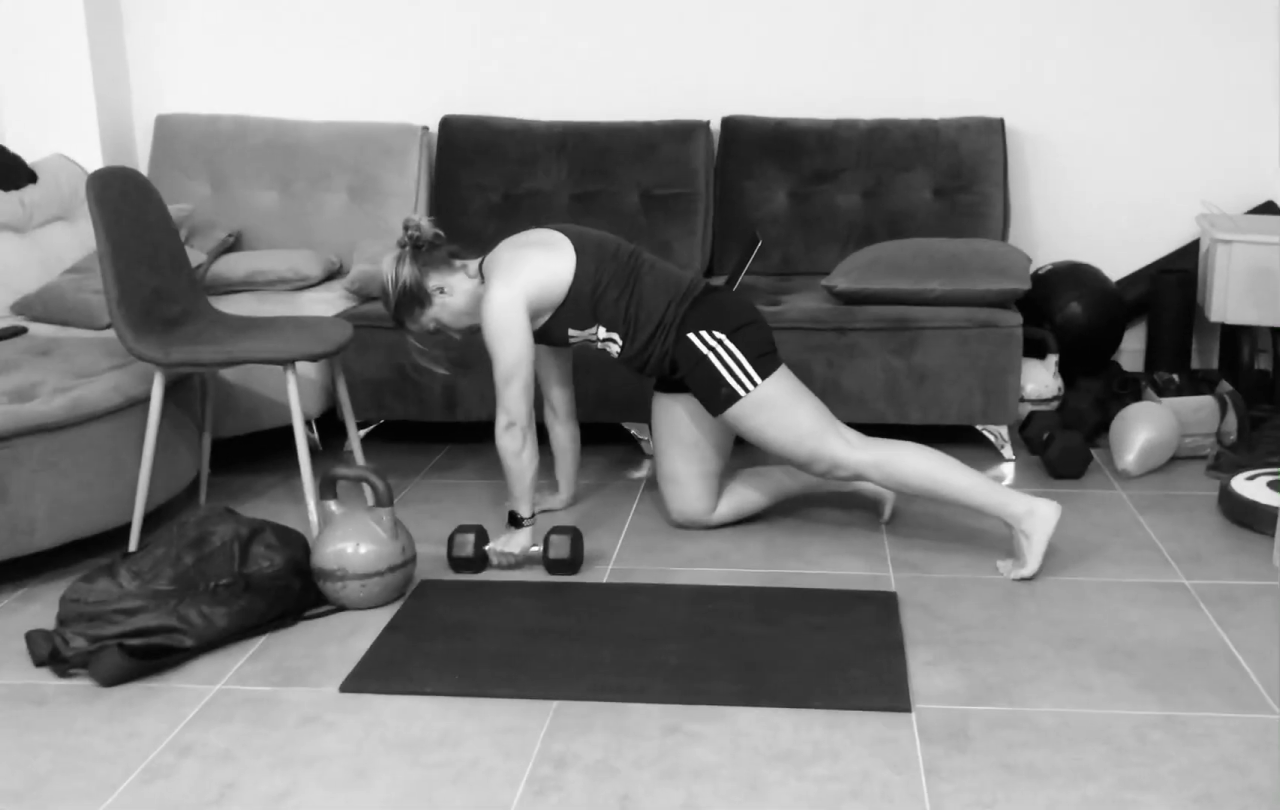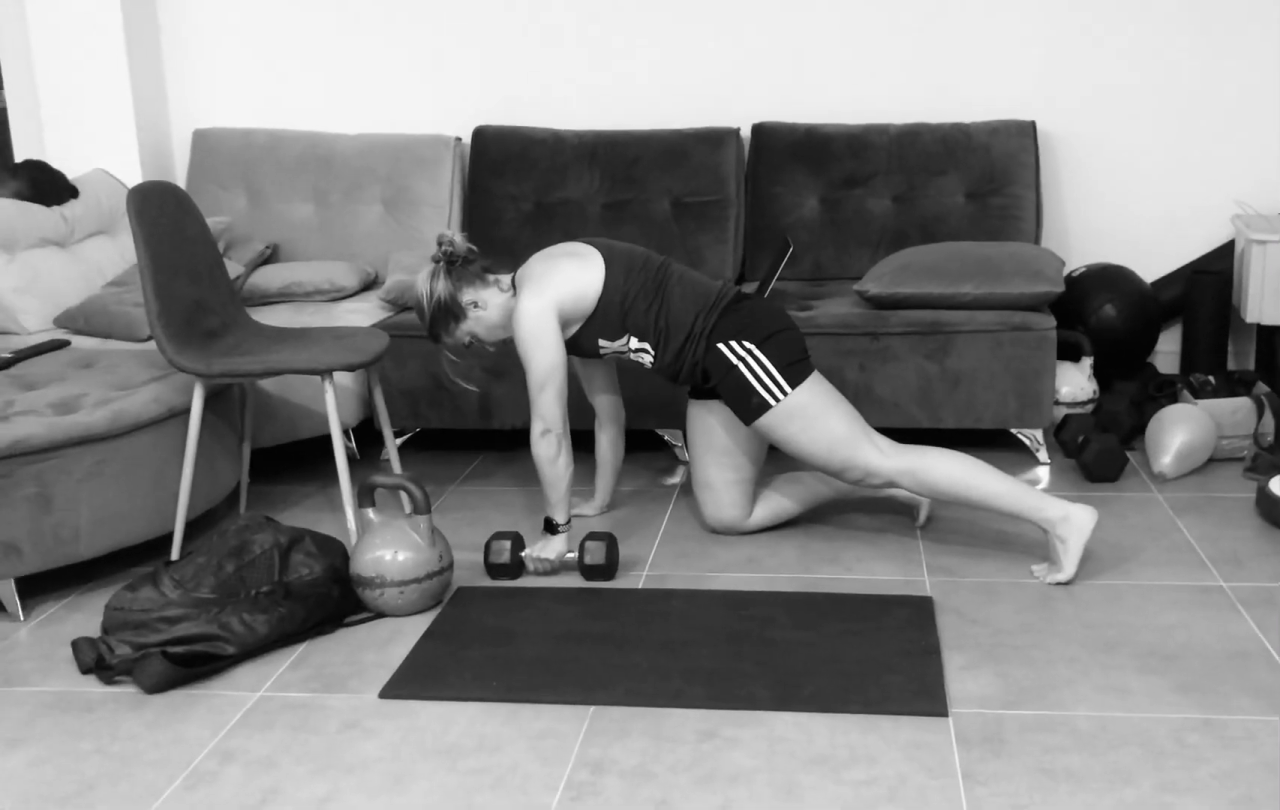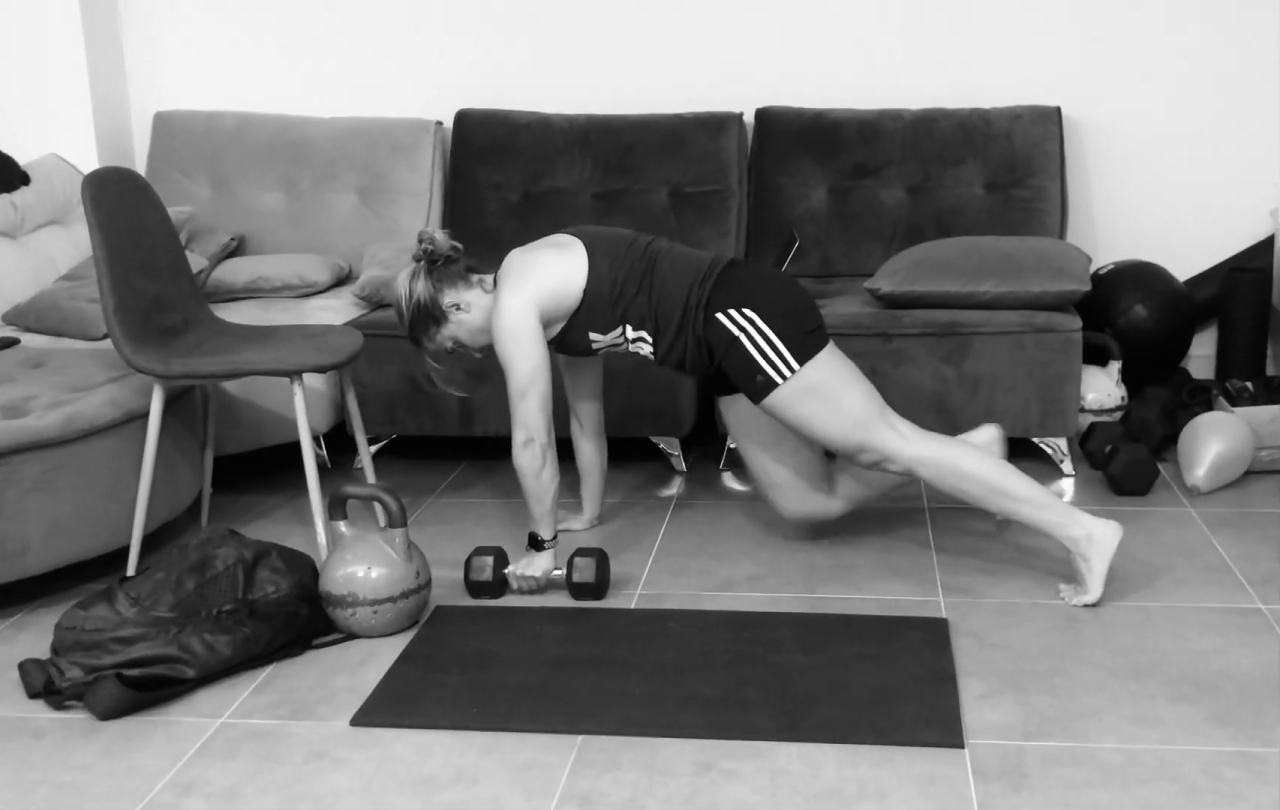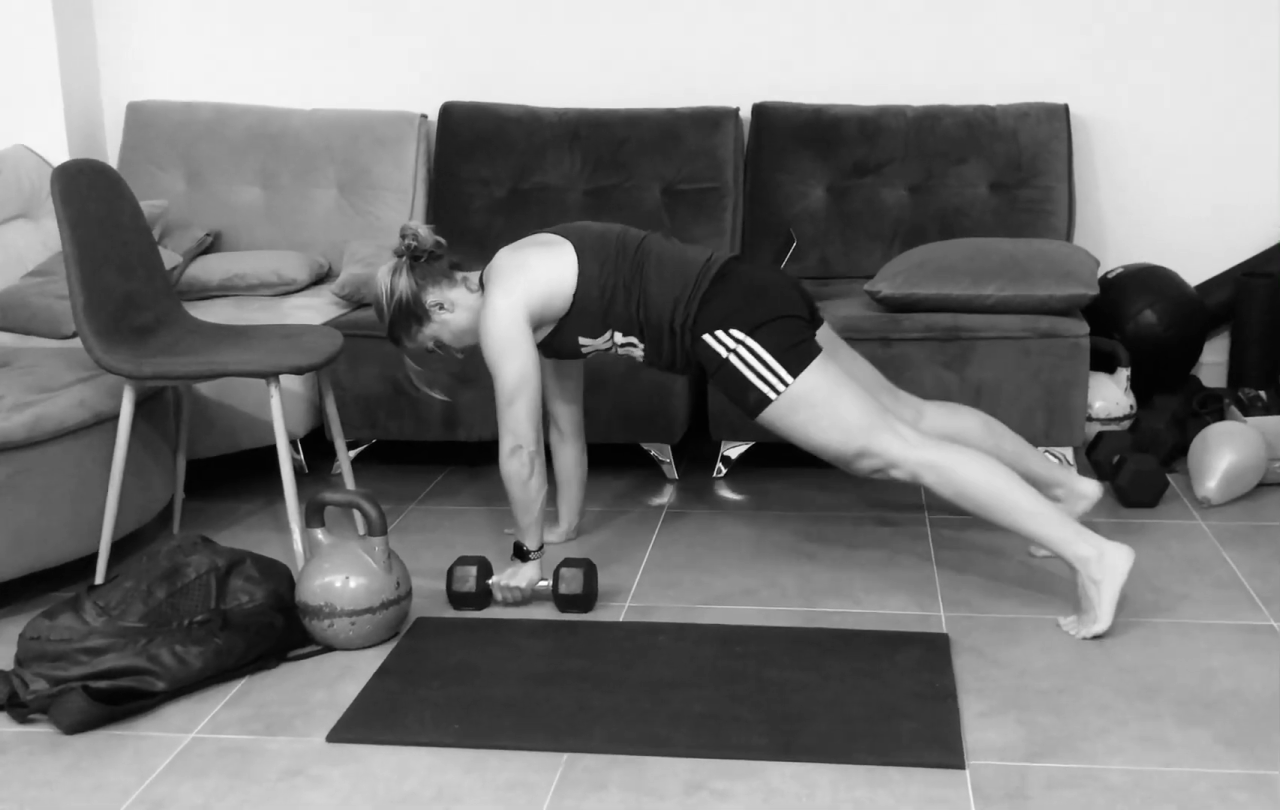
dt=0.7s
person 1, frame 1
left shoulder: (500, 293)
right shoulder: (522, 277)
left elbow: (513, 423)
right elbow: (556, 397)
left wrist: (519, 522)
right wrist: (564, 492)
left hip: (707, 333)
right hip: (685, 350)
left knee: (840, 449)
right knee: (692, 508)
left ankle: (1024, 511)
right ankle: (843, 484)
person 1, frame 2
left shoulder: (531, 303)
right shoulder: (559, 289)
left elbow: (548, 431)
right elbow: (606, 402)
left wrist: (555, 527)
right wrist: (600, 499)
left hip: (739, 342)
right hip: (718, 356)
left knee: (875, 456)
right knee: (728, 515)
left ankle: (1059, 516)
right ankle: (880, 487)
person 1, frame 3
left shoulder: (512, 304)
right shoulder: (546, 290)
left elbow: (532, 439)
right elbow: (586, 407)
left wrist: (540, 542)
right wrist: (587, 512)
left hip: (743, 312)
right hip: (739, 320)
left knee: (885, 443)
right knee: (809, 501)
left ankle: (1082, 531)
right ankle: (964, 452)
person 1, frame 4
left shoulder: (501, 305)
right shoulder: (535, 290)
left elbow: (519, 445)
right elbow: (563, 416)
left wrist: (528, 553)
right wrist: (565, 525)
left hip: (732, 320)
right hip: (748, 294)
left knee: (892, 450)
right knee: (905, 414)
left ankle: (1091, 555)
right ankle: (1067, 486)
